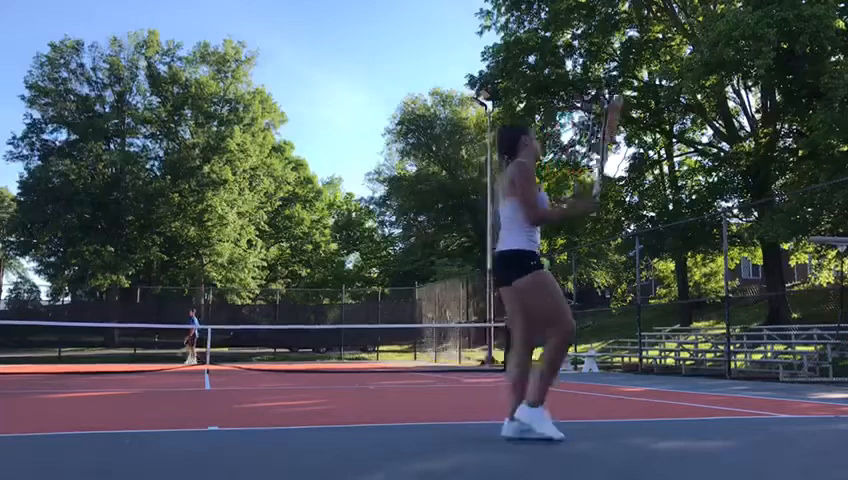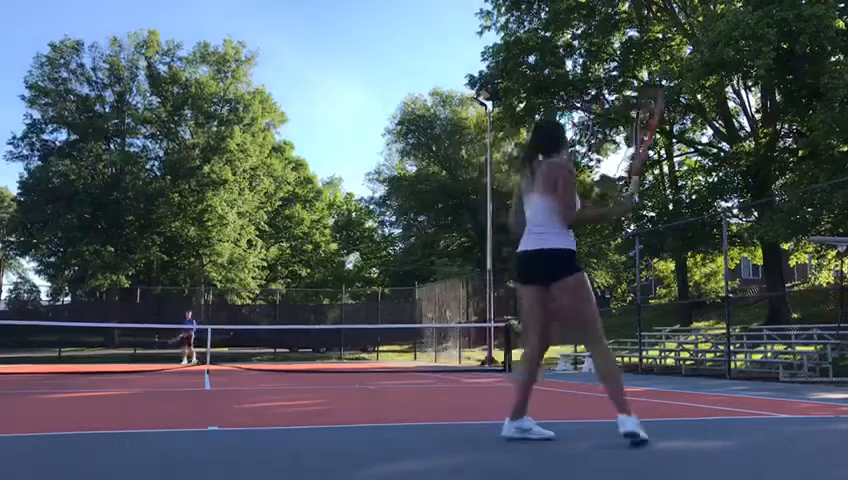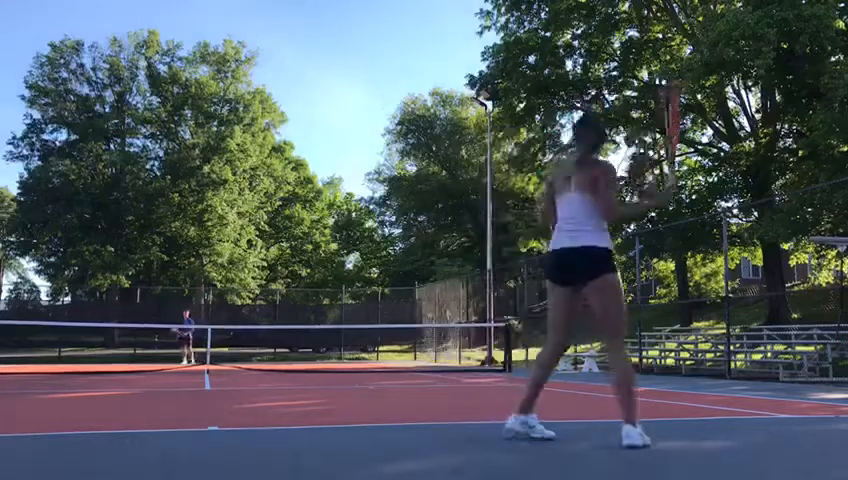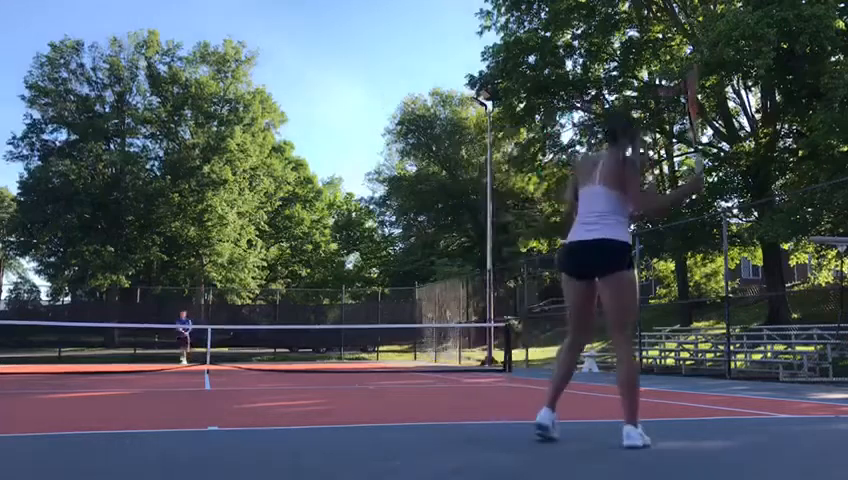
dt=0.2s
person 1, frame 1
left shoulder: (510, 173)
right shoulder: (523, 168)
right elbow: (534, 215)
right wrist: (575, 209)
left hip: (507, 259)
right hip: (520, 258)
left knee: (524, 341)
right knee: (564, 329)
left ankle: (517, 419)
right ankle: (533, 405)
person 1, frame 2
left shoulder: (528, 174)
right shoulder: (562, 167)
left elbow: (517, 223)
right elbow: (569, 218)
right wrist: (610, 211)
left hip: (527, 257)
right hip: (557, 258)
left knee: (536, 342)
right knee: (595, 339)
left ankle: (517, 420)
right ankle: (625, 417)
person 1, frame 3
left shoulder: (557, 172)
right shoulder: (602, 169)
left elbow: (549, 219)
right elbow: (611, 215)
right wrist: (652, 203)
left hip: (558, 257)
right hip: (593, 256)
left knee: (555, 342)
right knee: (616, 343)
left ankle: (522, 415)
right ankle: (630, 426)
person 1, frame 4
left shoulder: (582, 164)
right shoulder: (628, 163)
right elbow: (643, 209)
right wrist: (686, 191)
left hip: (575, 249)
right hip: (611, 250)
left knee: (576, 337)
right knee: (622, 341)
left ankle: (548, 411)
right ankle: (631, 427)
